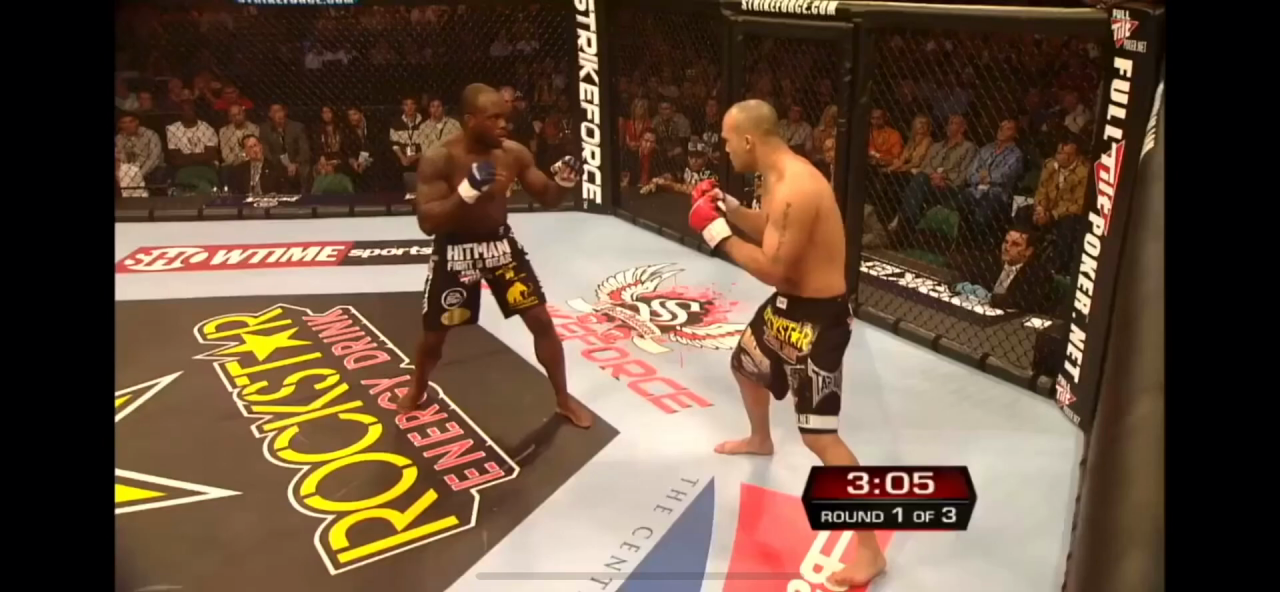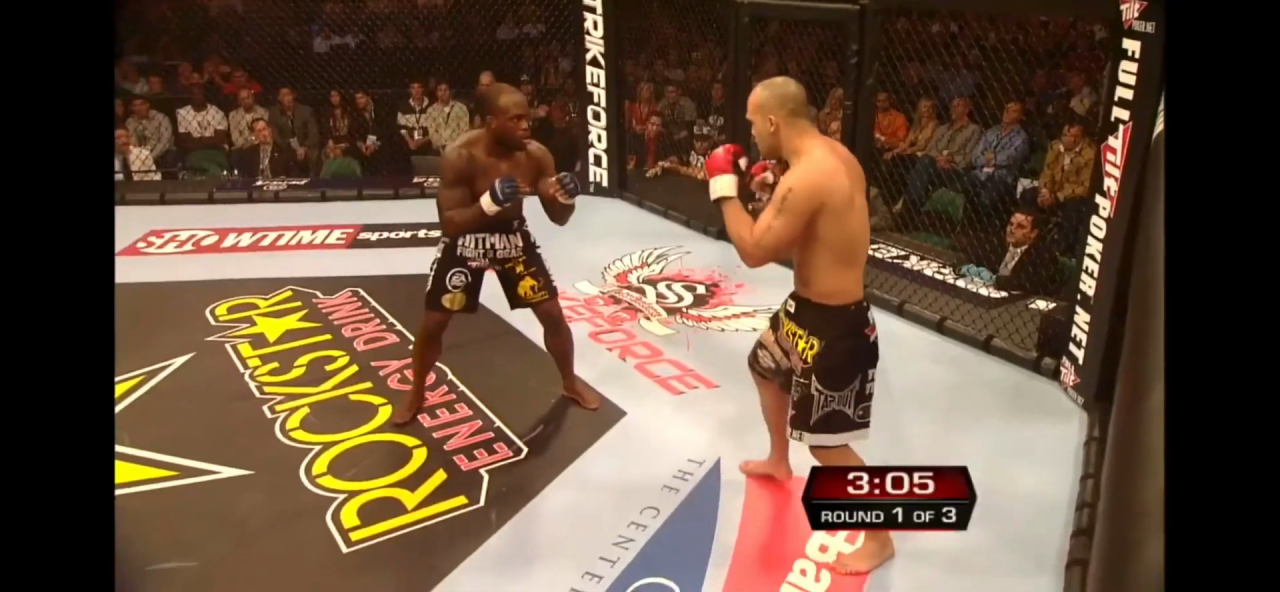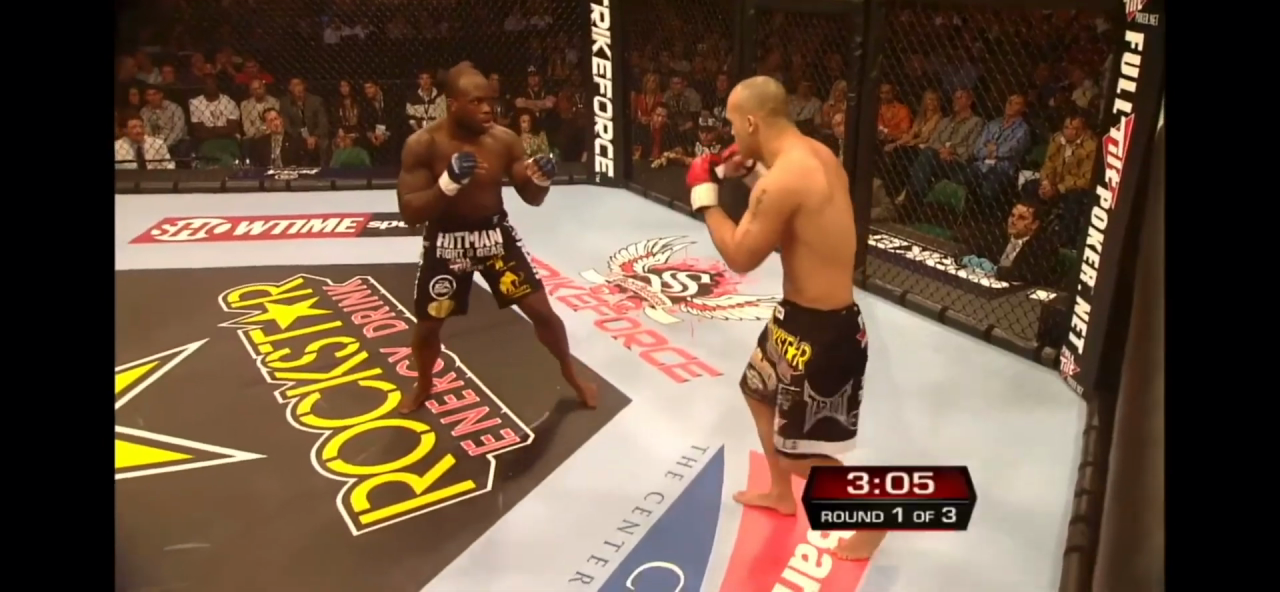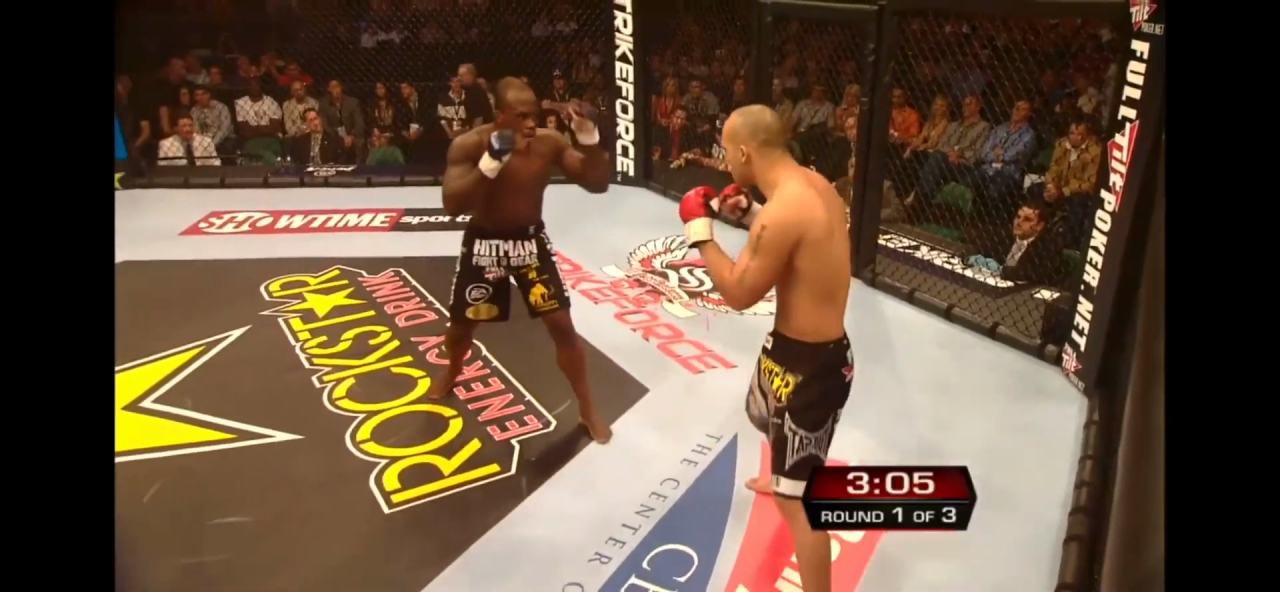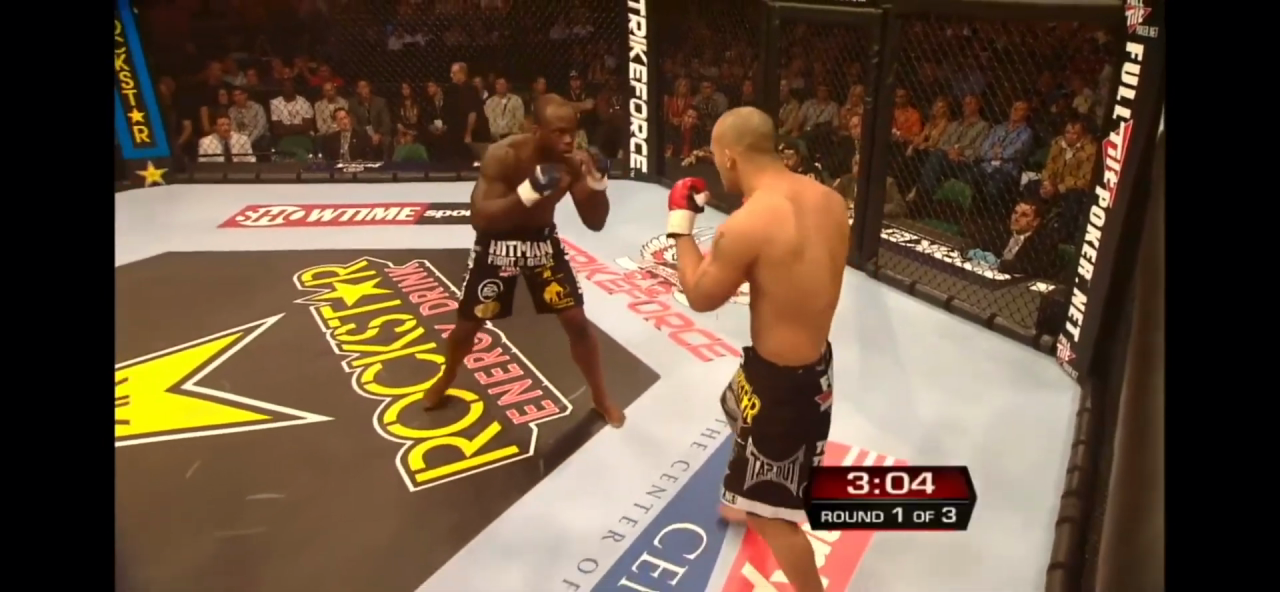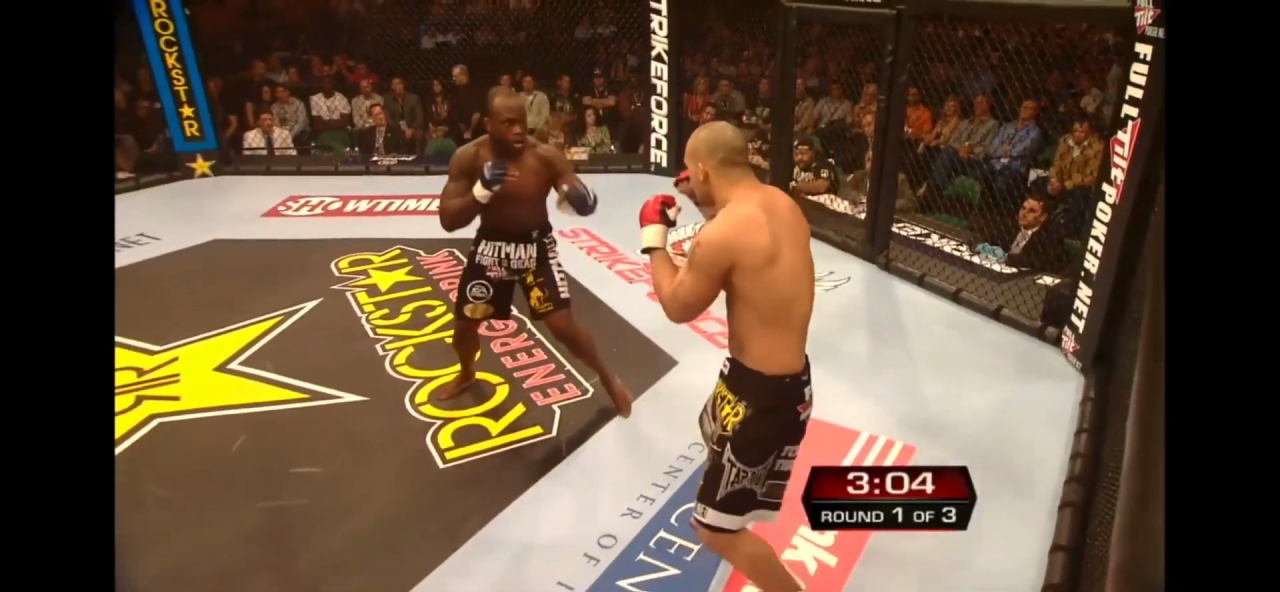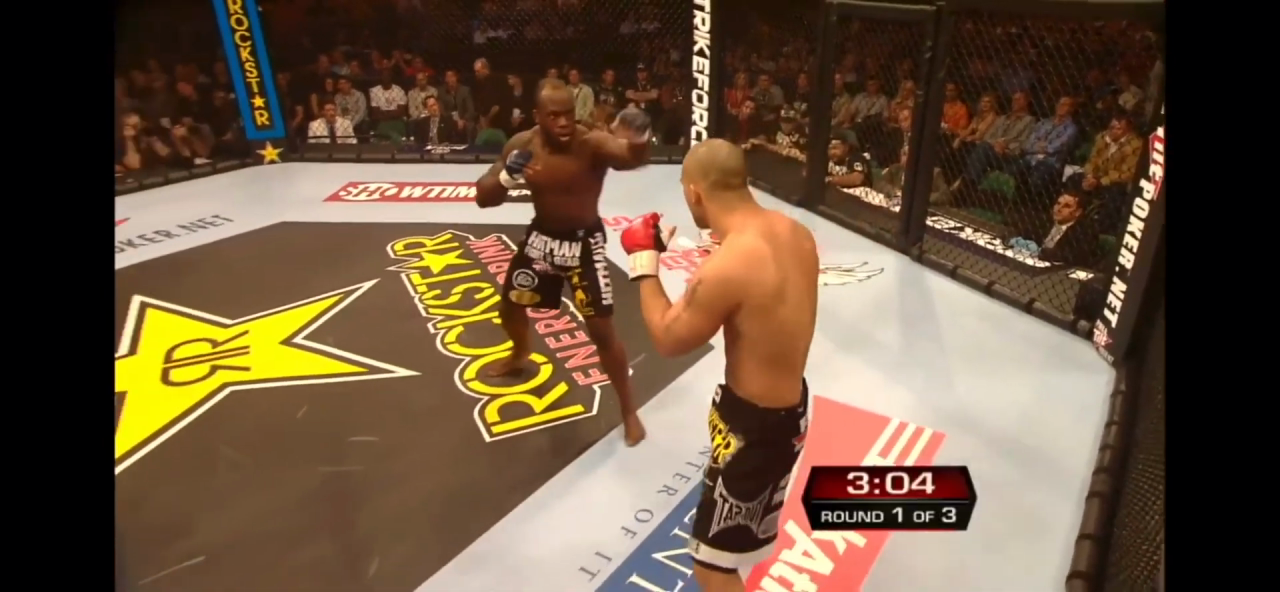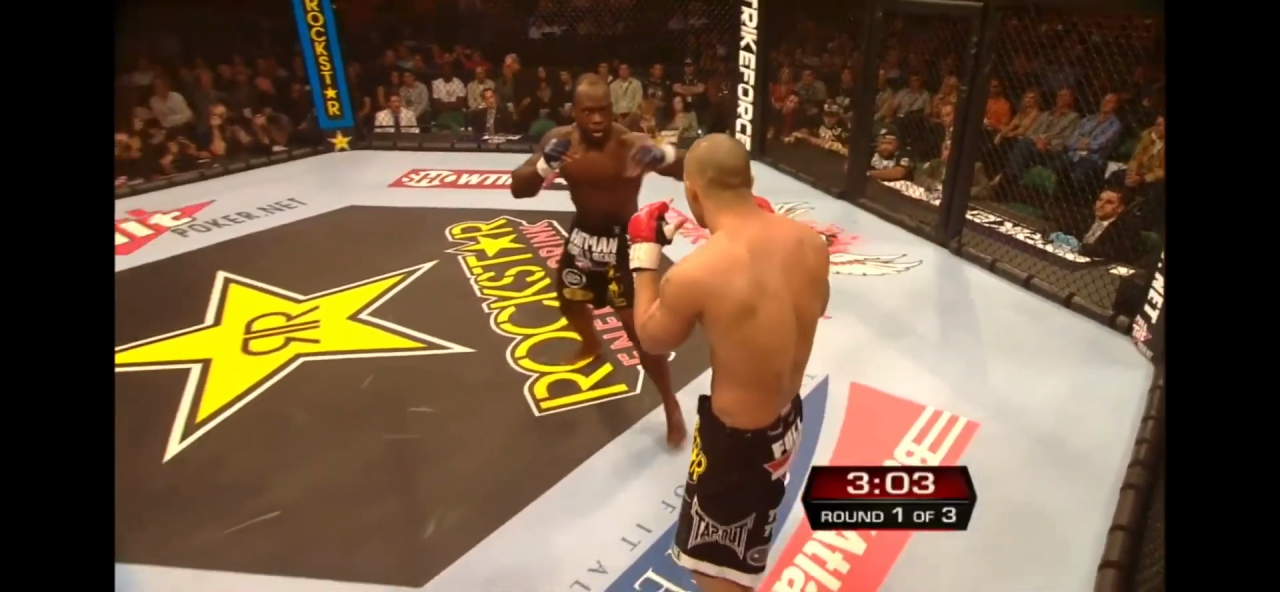
dt=0.3s
person 1, frame 1
left shoulder: (794, 189)
right shoulder: (782, 175)
left elbow: (770, 266)
left wrist: (714, 230)
right wrist: (729, 209)
left hip: (818, 315)
right hip: (789, 303)
left knee: (819, 434)
right knee: (748, 362)
left ankle: (870, 547)
right ankle: (759, 439)
person 1, frame 2
left shoulder: (806, 178)
right shoulder: (831, 154)
left elbow: (754, 252)
left wrist: (724, 187)
right wrist: (778, 189)
left hip: (833, 323)
right hip: (809, 306)
left knee: (826, 443)
right knee: (766, 367)
left ankle: (879, 539)
right ankle: (778, 461)
person 1, frame 3
left shoulder: (784, 178)
right shoulder: (814, 154)
left elbow: (741, 257)
left wrist: (704, 195)
right wrist: (750, 172)
left hip: (822, 329)
right hip: (801, 313)
left knee: (797, 453)
right knee: (758, 392)
right ankle: (780, 493)
person 1, frame 4
left shoulder: (783, 212)
right shoulder: (812, 185)
left elbow: (740, 292)
left wrist: (699, 229)
right wrist: (749, 215)
left hip: (809, 362)
right hip: (804, 344)
left knee: (796, 499)
right knee: (768, 415)
right ankle: (781, 480)
person 1, frame 5
left shoulder: (746, 226)
right shoulder: (826, 197)
left elbow: (700, 297)
left wrist: (680, 223)
left hip: (783, 381)
right hip: (812, 363)
left knee: (767, 513)
right knee: (738, 417)
right ankle: (744, 505)
person 1, frame 6
left shoulder: (721, 234)
right shoulder: (783, 206)
left elbow: (678, 307)
left wrist: (654, 238)
right wrist: (712, 201)
left hip: (764, 392)
right hip: (785, 375)
left knee: (722, 526)
right knee: (715, 435)
right ankle: (718, 529)
person 1, frame 7
left shoulder: (723, 270)
right shoulder: (795, 231)
left elbow: (670, 340)
left wrist: (643, 265)
right wrist: (734, 235)
left hip: (756, 424)
right hip: (789, 405)
right ankle: (742, 523)
person 1, frame 8
left shoulder: (694, 274)
right shoulder: (808, 241)
left elbow: (652, 339)
left wrist: (645, 255)
left hip: (739, 442)
right hip: (787, 420)
person 2, frame 1
left shoulder: (515, 153)
right shoulder: (439, 157)
left elbow: (550, 201)
right elbow: (428, 222)
left wrist: (563, 179)
right wrist: (470, 187)
left hip: (500, 244)
right hip: (454, 250)
left knee: (541, 321)
right knee: (434, 334)
left ankle: (563, 398)
right ankle: (418, 388)
person 2, frame 2
left shoulder: (536, 155)
right shoulder: (459, 156)
left elbow: (559, 218)
right elbow: (450, 225)
left wrist: (566, 196)
right wrist: (492, 201)
left hip: (512, 235)
right hip: (465, 239)
left knee: (552, 314)
right knee: (433, 324)
left ankle: (570, 382)
right ankle: (417, 393)
person 2, frame 3
left shoulder: (504, 139)
right shoulder: (422, 145)
left elbow: (533, 197)
right elbow: (410, 213)
left wrist: (542, 178)
right wrist: (451, 181)
left hip: (495, 232)
right hip: (445, 240)
left knee: (541, 310)
right knee: (428, 326)
left ankle: (573, 377)
right ankle: (422, 387)
person 2, frame 4
left shoulder: (550, 142)
right shoulder: (469, 145)
left elbow: (599, 183)
right elbow: (453, 204)
left wrist: (588, 135)
right wrist: (492, 159)
left hip: (531, 242)
right hip: (482, 245)
left knee: (562, 326)
right knee: (461, 326)
left ankle: (587, 410)
right ankle: (453, 372)
person 2, frame 5
left shoulder: (575, 163)
right shoulder: (502, 156)
left elbow: (595, 223)
right elbow: (483, 221)
left wrist: (599, 183)
right wrist: (531, 189)
left hip: (542, 242)
right hip: (497, 245)
left knee: (576, 322)
right knee: (467, 326)
left ankle: (600, 397)
right ankle: (446, 381)
person 2, frame 6
left shoulder: (546, 157)
right shoulder: (468, 157)
left elbow: (580, 198)
right elbow: (448, 220)
left wrist: (582, 199)
right wrist: (484, 188)
left hip: (536, 244)
right hip: (491, 245)
left knee: (563, 328)
right knee: (465, 324)
left ankle: (609, 382)
right ankle: (466, 375)
person 2, frame 7
left shoulder: (593, 143)
right shoulder: (521, 144)
left elbow: (635, 159)
right elbow: (482, 198)
left wrist: (638, 136)
right wrist: (508, 175)
left hip: (586, 242)
right hip: (541, 236)
left knee: (601, 330)
right knee: (511, 309)
left ankle: (628, 411)
right ankle: (519, 354)
person 2, frame 8
left shoulder: (630, 143)
right shoulder: (560, 139)
left elbow: (688, 168)
right elbow: (519, 188)
left wrist: (663, 155)
right wrist: (545, 164)
left hip: (624, 238)
right hip: (583, 232)
left knee: (637, 326)
right knee: (571, 304)
left ankle: (671, 406)
right ankle: (591, 344)
